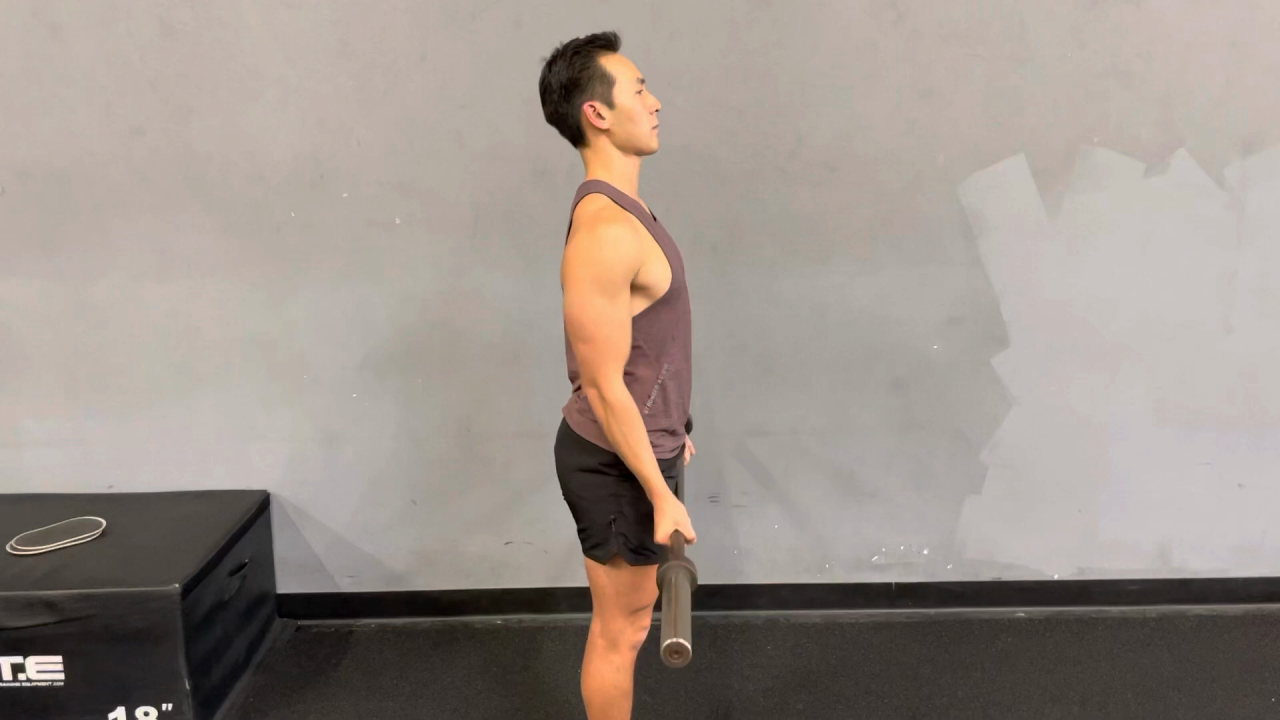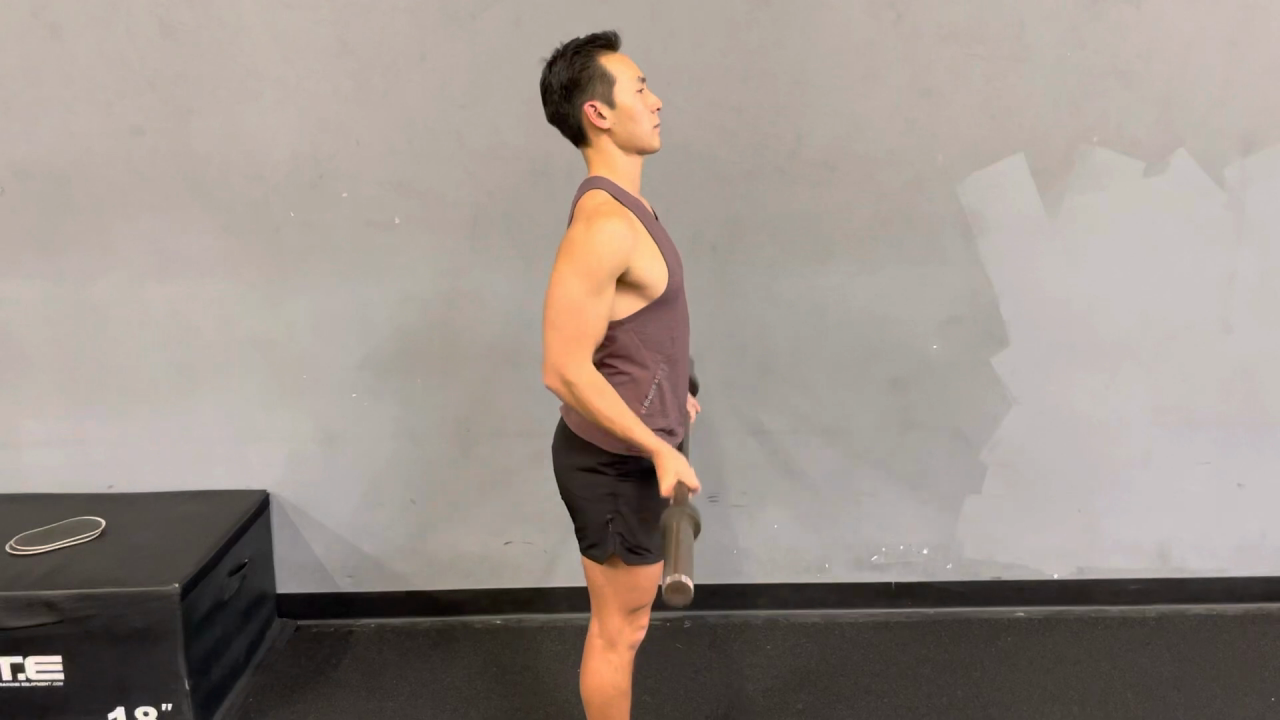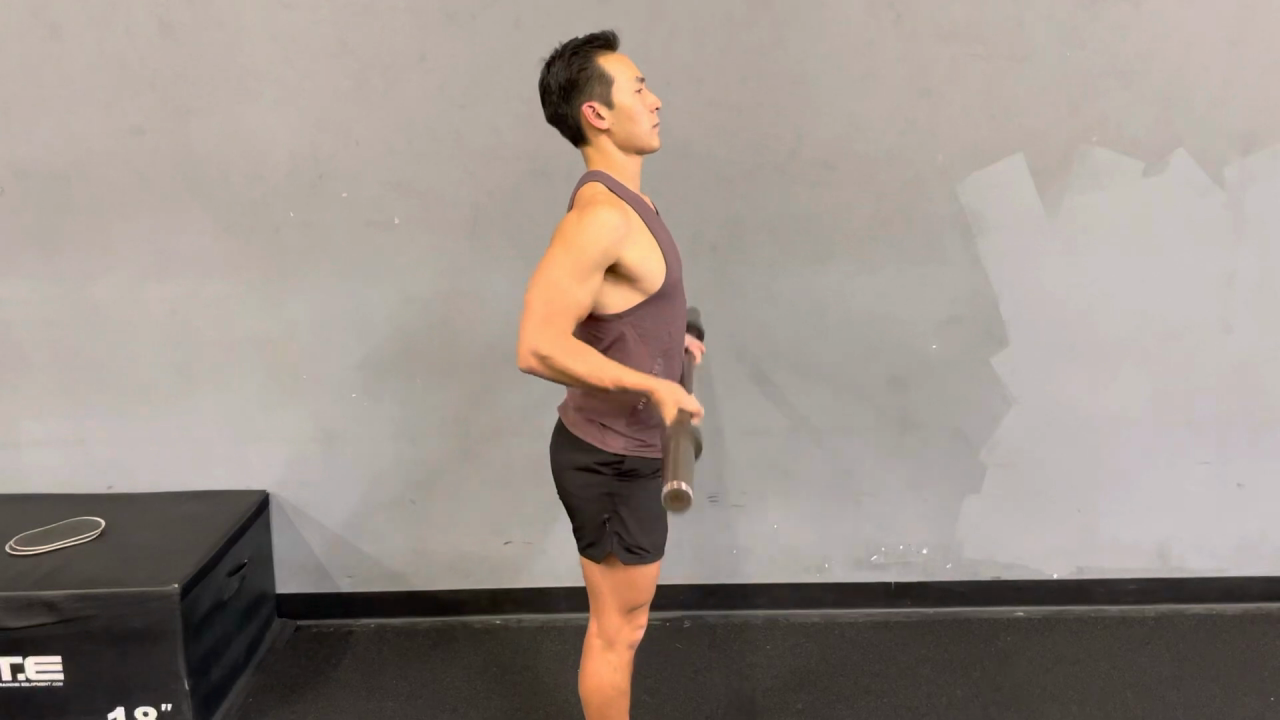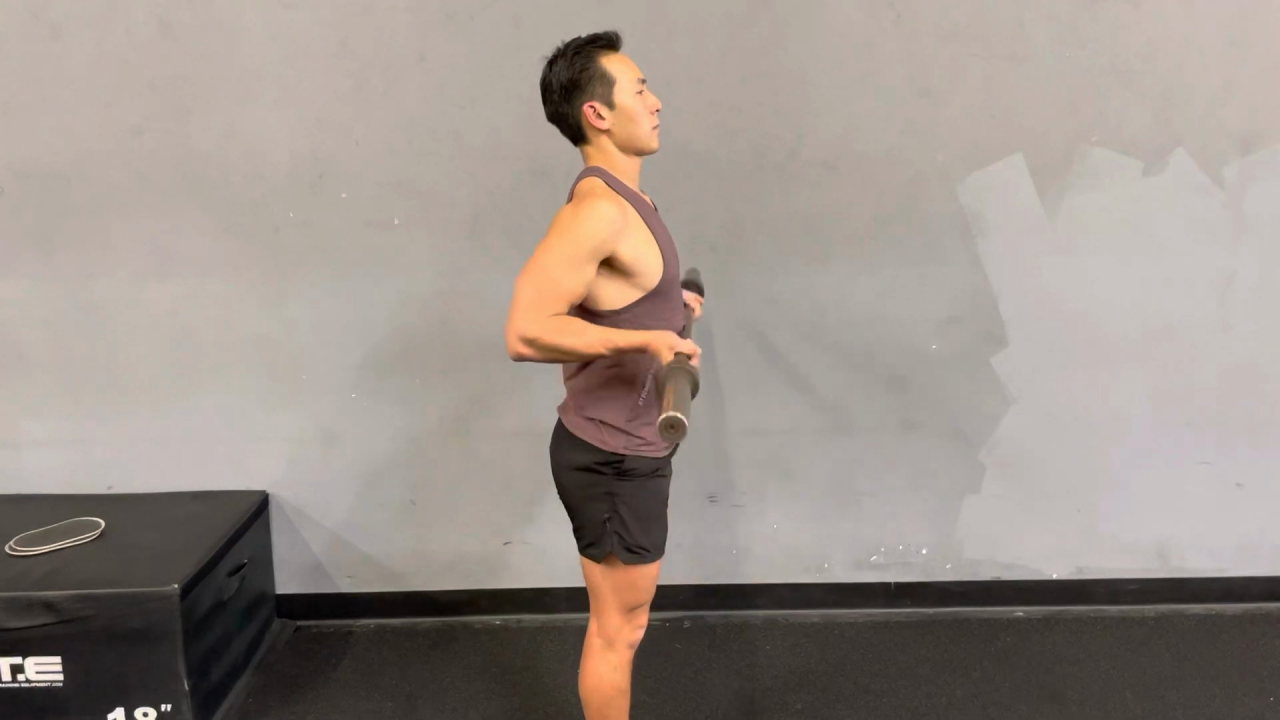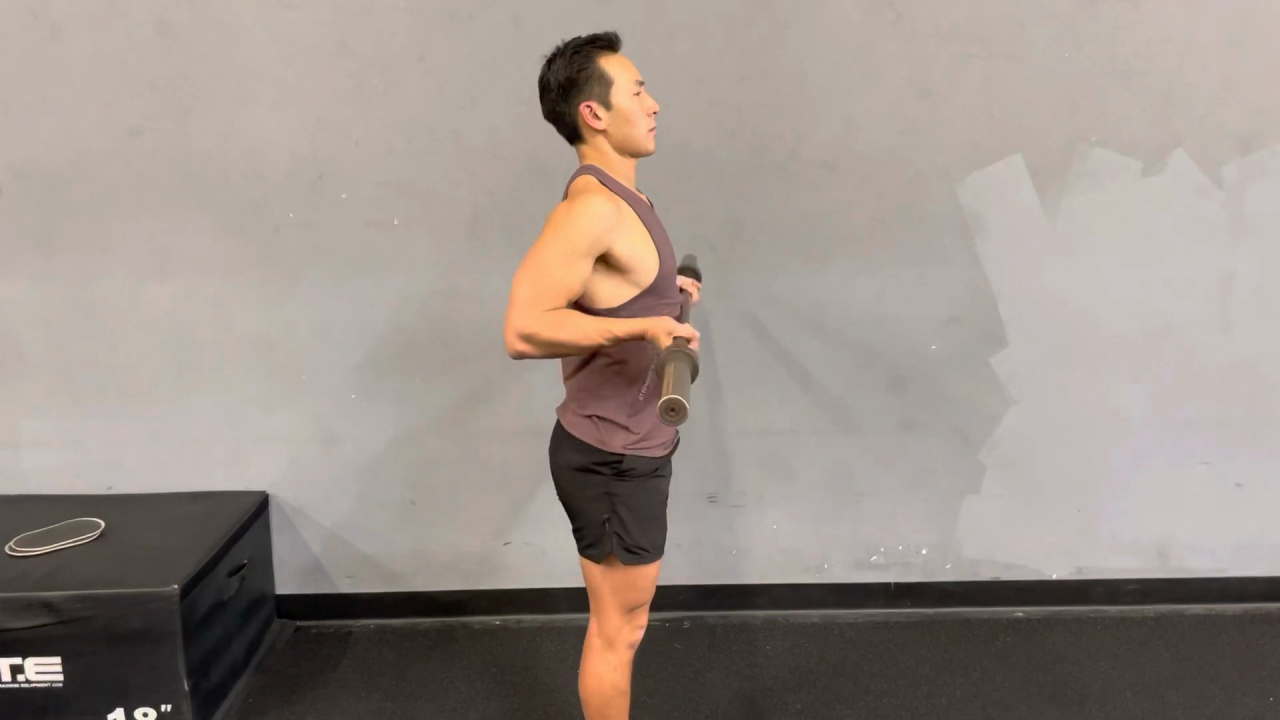
dt=0.2s
person 1, frame 1
left shoulder: (618, 209)
right shoulder: (606, 231)
right elbow: (604, 384)
left wrist: (671, 431)
right wrist: (661, 497)
left hip: (636, 449)
right hip: (617, 463)
left knee: (623, 624)
right knee: (621, 630)
person 1, frame 2
left shoulder: (622, 206)
right shoulder: (604, 224)
right elbow: (566, 369)
left wrist: (672, 392)
right wrist: (659, 450)
left hip: (627, 449)
right hip: (616, 461)
left knee: (622, 624)
right knee: (619, 629)
person 1, frame 3
left shoulder: (623, 202)
right shoulder: (601, 215)
right elbow: (538, 346)
left wrist: (672, 340)
right wrist: (653, 386)
left hip: (624, 448)
right hip: (614, 456)
left knee: (620, 623)
right knee: (618, 628)
person 1, frame 4
left shoulder: (621, 199)
right shoulder: (598, 208)
right elbow: (526, 331)
left wrist: (671, 301)
right wrist: (646, 340)
left hip: (625, 447)
right hip: (613, 456)
left knee: (621, 622)
right knee: (618, 628)
person 1, frame 5
left shoulder: (618, 197)
right shoulder: (593, 206)
right elbow: (523, 328)
left wrist: (666, 289)
right wrist: (643, 326)
left hip: (627, 447)
right hip: (612, 456)
left knee: (621, 622)
right knee: (618, 628)
